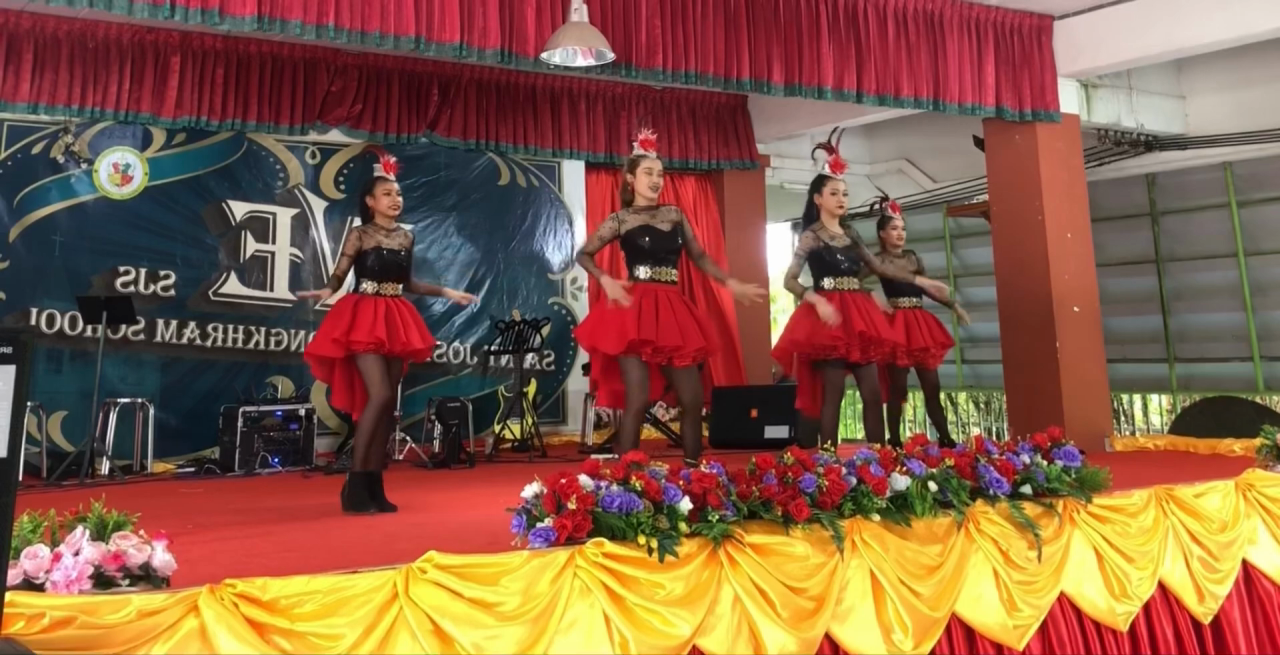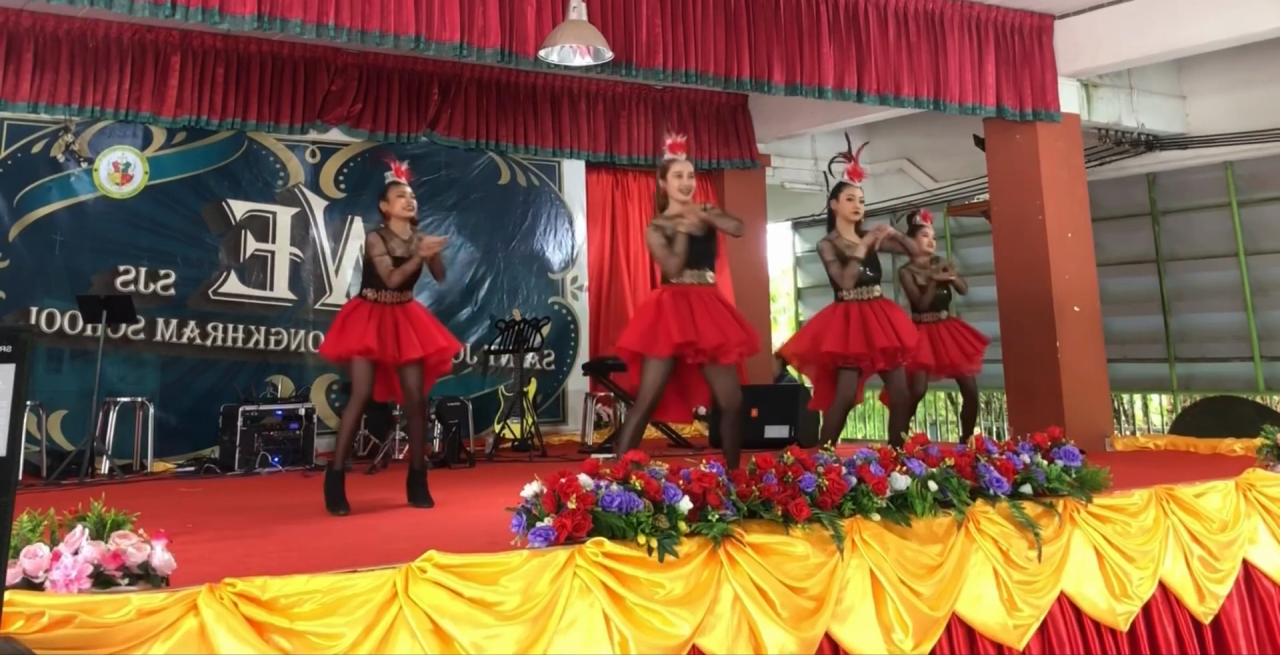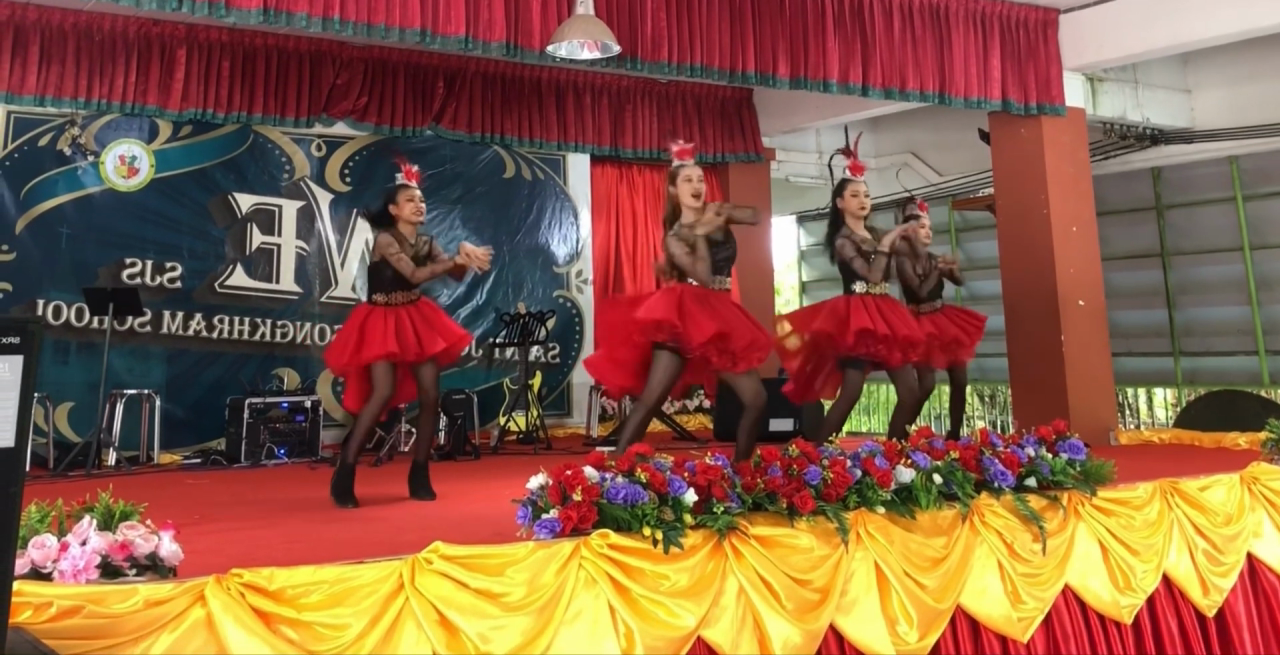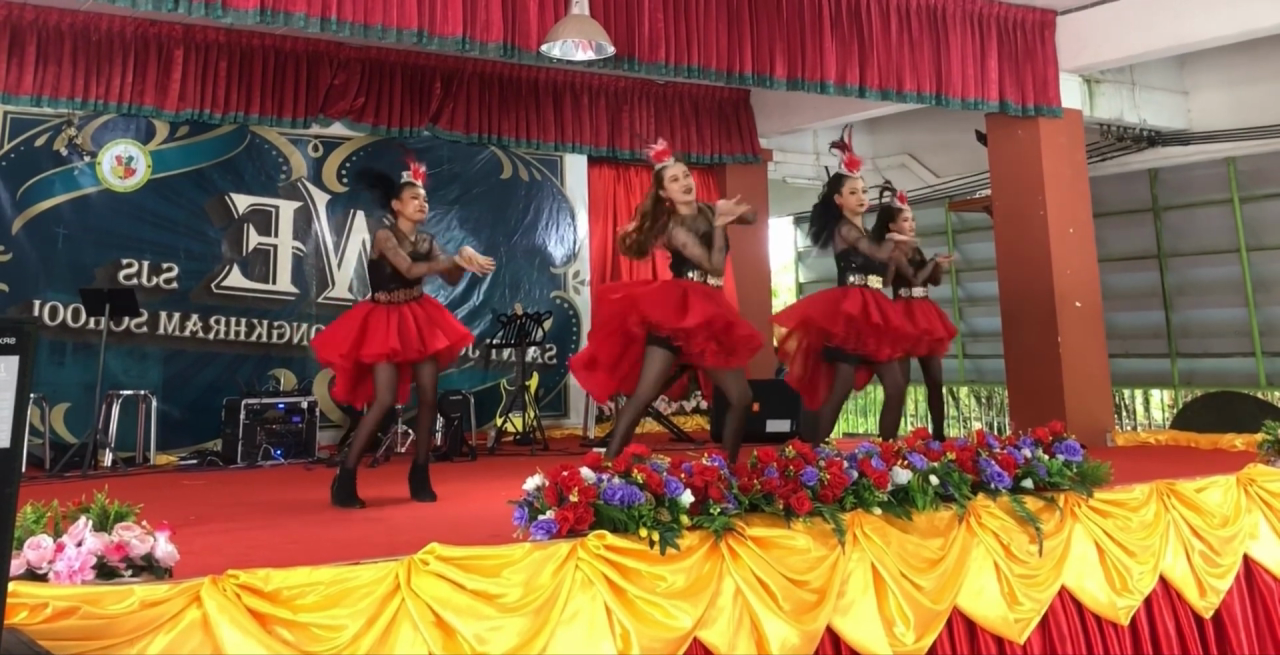
dt=0.7s
person 1, frame 1
left shoulder: (406, 237)
right shoulder: (359, 235)
right elbow: (337, 277)
left wrist: (446, 291)
right wrist: (325, 291)
left hip: (396, 320)
right hip: (363, 318)
left knee: (389, 403)
right knee: (378, 397)
left ankle: (374, 484)
right ankle: (354, 485)
person 1, frame 2
left shoulder: (422, 238)
right shoulder: (376, 238)
left elbow: (441, 275)
right elbow: (391, 279)
left wrist: (431, 253)
right wrist: (420, 253)
left hip: (405, 321)
right hip: (370, 319)
left knee: (417, 402)
right knee: (361, 396)
left ankle: (418, 483)
right ankle: (335, 480)
person 1, frame 3
left shoulder: (427, 243)
right shoulder: (385, 239)
left elbow: (456, 275)
right elbow: (413, 274)
left wrist: (468, 256)
right wrist: (456, 258)
left hip: (416, 321)
right hip: (382, 321)
left knee: (430, 399)
right knee: (382, 395)
left ankle: (419, 475)
right ankle: (345, 470)
person 1, frame 4
left shoulder: (426, 240)
right shoulder: (384, 235)
left elbow: (451, 278)
right elbow: (410, 270)
left wrist: (465, 261)
right wrist: (456, 262)
left hip: (418, 319)
right hip: (385, 320)
left knee: (428, 397)
right knee: (383, 402)
left ankle: (419, 475)
right ankle: (345, 477)
person 2, frame 1
left shoulder: (676, 216)
right shoulder: (620, 220)
left elbow: (701, 259)
right elbow: (583, 255)
left wrist: (731, 283)
right wrist: (605, 280)
left hip: (672, 310)
right hip: (635, 311)
left knee: (693, 400)
right knee: (637, 401)
person 2, frame 2
left shoulder: (706, 212)
right shoulder: (656, 226)
left elbow: (738, 228)
right elbow: (673, 267)
left wrist: (702, 215)
right wrist: (682, 224)
left hip: (708, 312)
right hip: (670, 310)
left knee: (731, 401)
right knee: (646, 400)
left ankle: (732, 474)
person 2, frame 3
left shoulder: (718, 212)
right shoulder: (675, 236)
left elbow: (749, 215)
right elbow: (703, 276)
left wrist: (723, 213)
right wrist: (701, 233)
left hip: (720, 318)
right hip: (681, 316)
left knee: (756, 398)
right knee: (650, 400)
person 2, frame 4
left shoulder: (707, 211)
right shoulder: (675, 228)
left elbow: (749, 216)
right elbow: (716, 265)
left wrist: (728, 211)
right wrist: (719, 225)
left hip: (711, 316)
right hip: (678, 310)
left knee: (741, 399)
right knee: (643, 395)
person 3, frame 1
left shoulder: (851, 236)
right shoulder: (811, 235)
left elbow: (880, 268)
right elbow: (790, 280)
left wrist: (919, 281)
right wrist: (817, 301)
left hip: (858, 314)
right hip: (829, 318)
left knee: (873, 393)
right knee: (833, 395)
person 3, frame 2
left shoulder: (870, 236)
right shoulder: (828, 242)
left elbow: (913, 250)
right elbow: (846, 282)
left wrist: (891, 235)
right wrist: (861, 251)
left hip: (881, 319)
right hip: (848, 320)
left knee: (901, 397)
right knee: (843, 398)
person 3, frame 3
left shoulder: (875, 233)
right shoulder: (842, 240)
right elbow: (873, 275)
left wrist: (900, 235)
right wrist: (886, 244)
left hip: (884, 316)
right hip: (856, 317)
left knee: (911, 393)
right knee: (850, 394)
person 3, frame 4
left shoulder: (864, 232)
right shoulder: (842, 229)
left elbow: (885, 272)
right elbow: (881, 253)
left wrist: (895, 249)
right wrist: (897, 240)
left hip: (872, 310)
right hip: (847, 310)
left knee: (896, 388)
right knee: (839, 390)
person 4, frame 1
left shoulder: (914, 257)
right shoulder: (879, 261)
left elbow: (928, 289)
left wrist: (954, 306)
left hip: (920, 322)
right hip: (896, 324)
left knee: (932, 387)
right knee: (897, 389)
left ankle: (945, 438)
right ankle: (895, 441)
person 4, frame 2
left shoulder: (942, 264)
right shoulder: (906, 271)
left elbow: (963, 289)
right elbow: (921, 304)
left wrist: (951, 277)
right wrist: (936, 281)
left hip: (949, 332)
right hip: (922, 335)
left knee: (971, 392)
right knee: (916, 392)
left ankle: (967, 441)
person 4, frame 3
left shoulder: (933, 258)
right shoulder: (903, 260)
left elbow: (959, 281)
right elbow: (921, 291)
left wrist: (951, 268)
right wrist: (938, 269)
left hip: (945, 321)
right hip: (922, 324)
left knee: (959, 383)
right knee: (926, 386)
left ankle: (955, 434)
person 4, frame 4
left shoulder: (915, 250)
left elbow: (935, 281)
right elbow: (914, 277)
left wrist: (939, 265)
right wrist: (933, 262)
left hip: (925, 313)
right hip: (904, 314)
left knee: (935, 382)
right knee: (900, 382)
left ankle: (938, 435)
